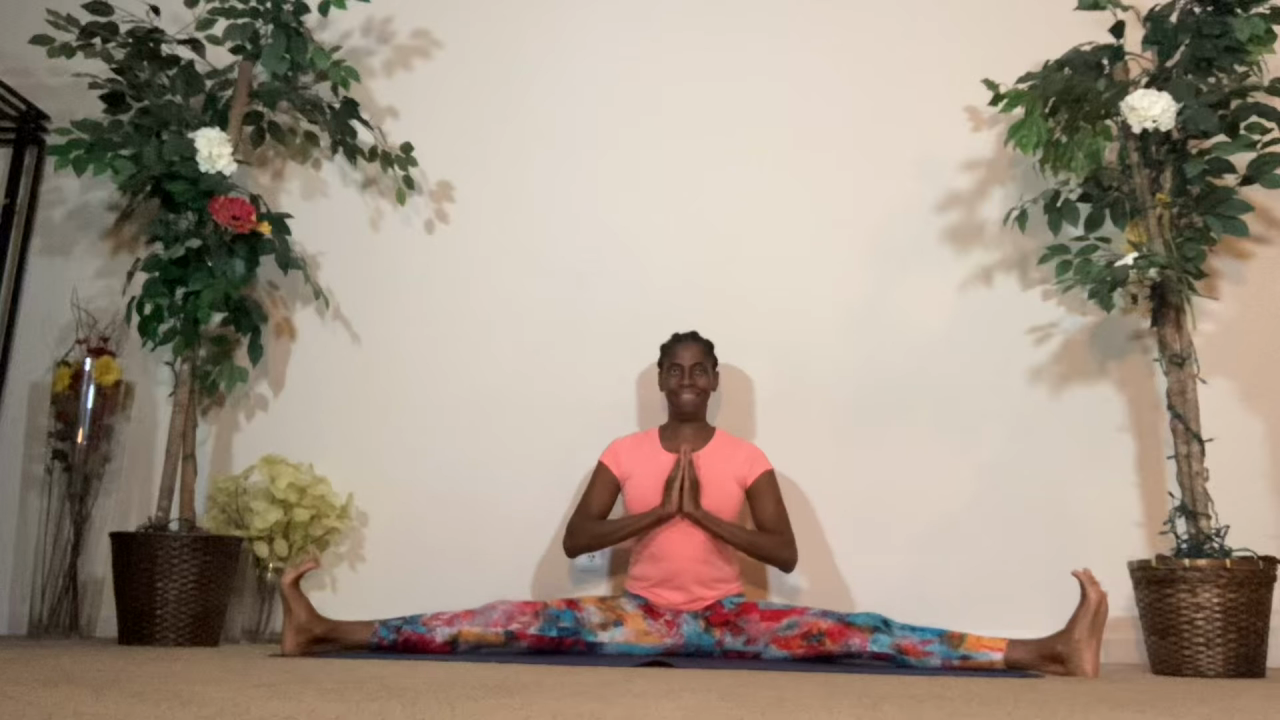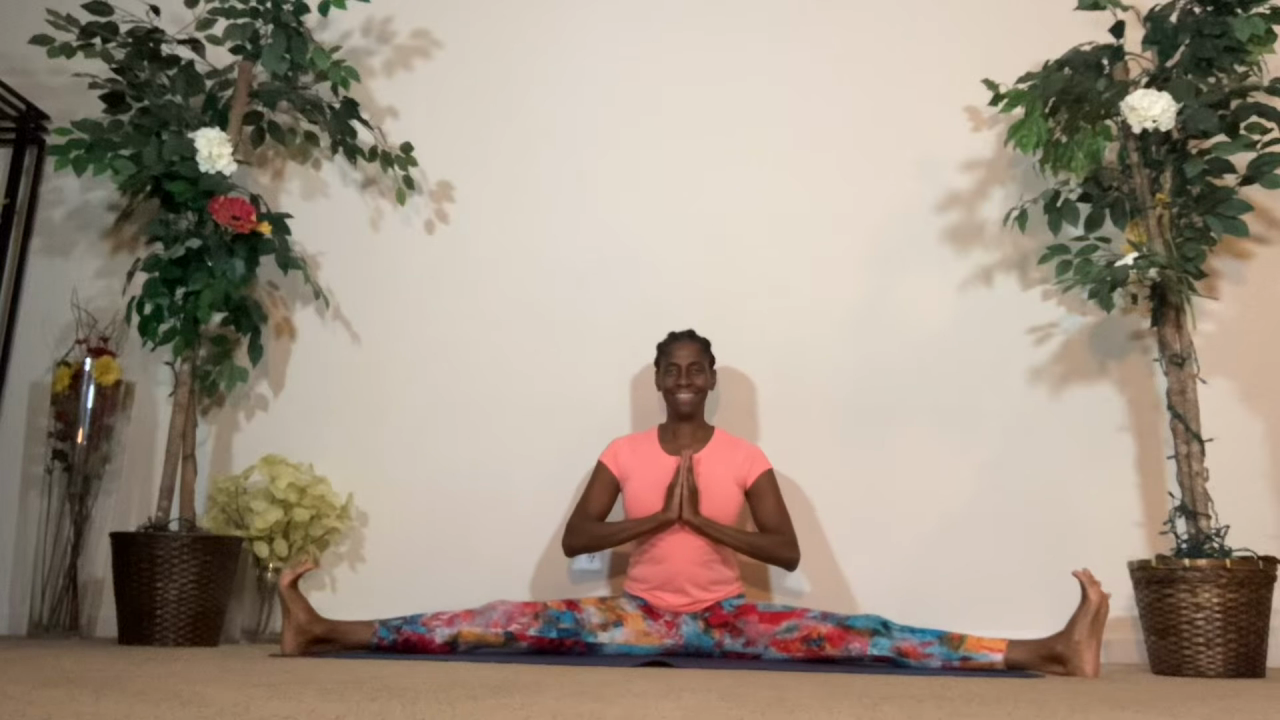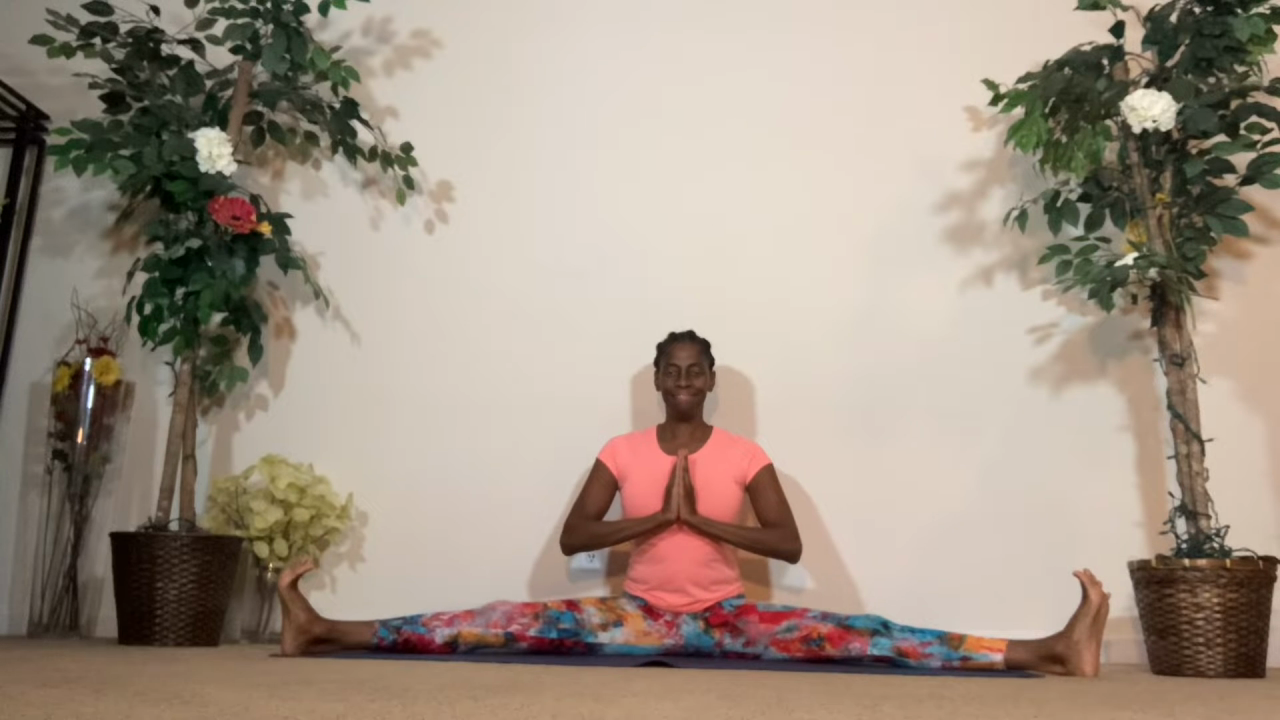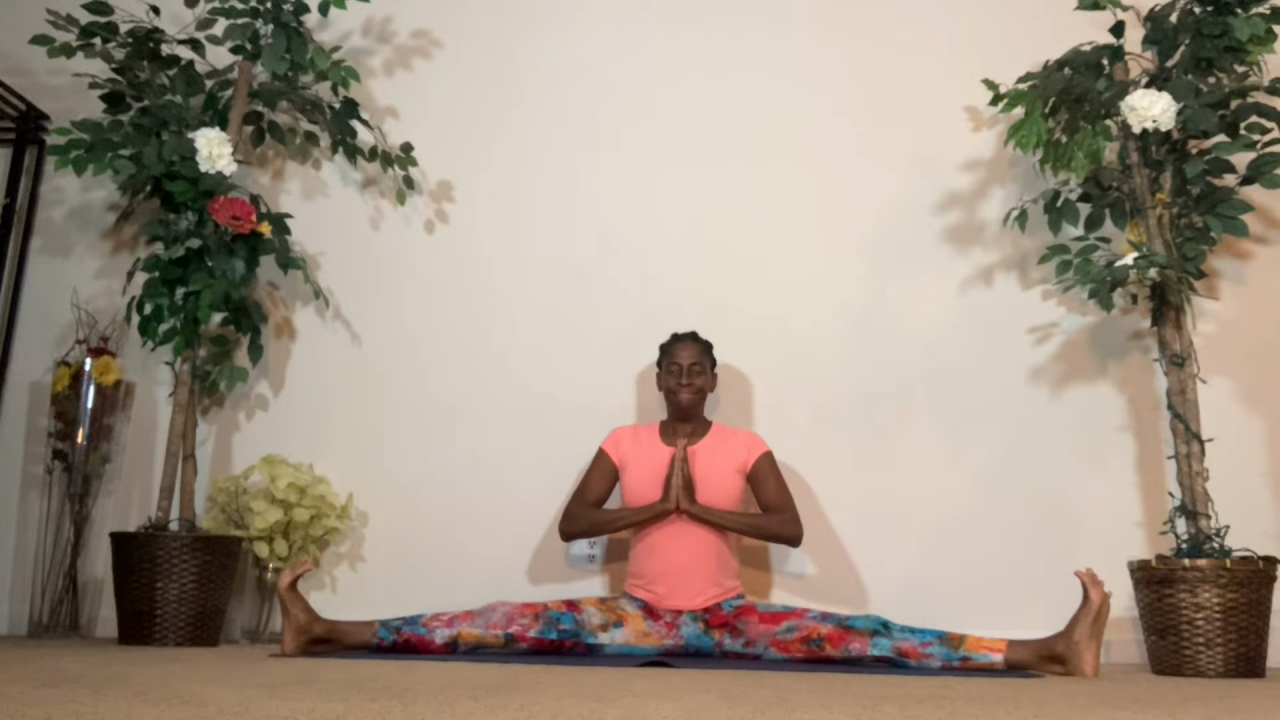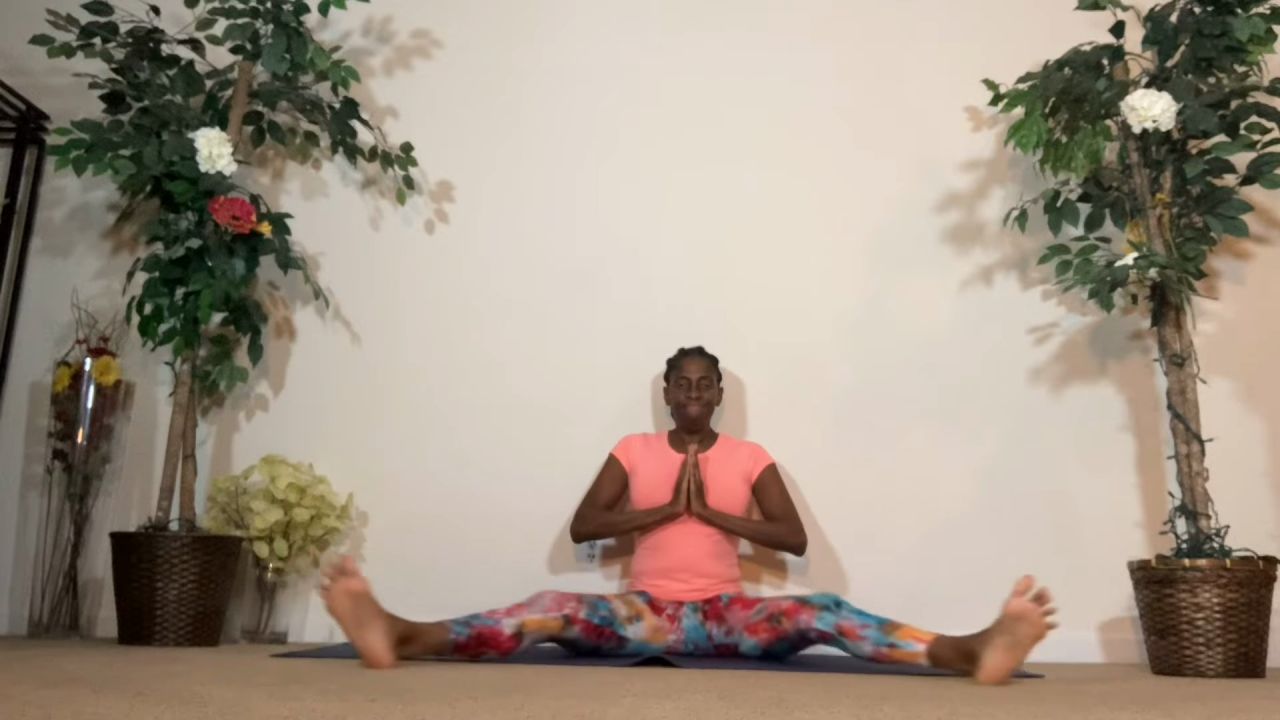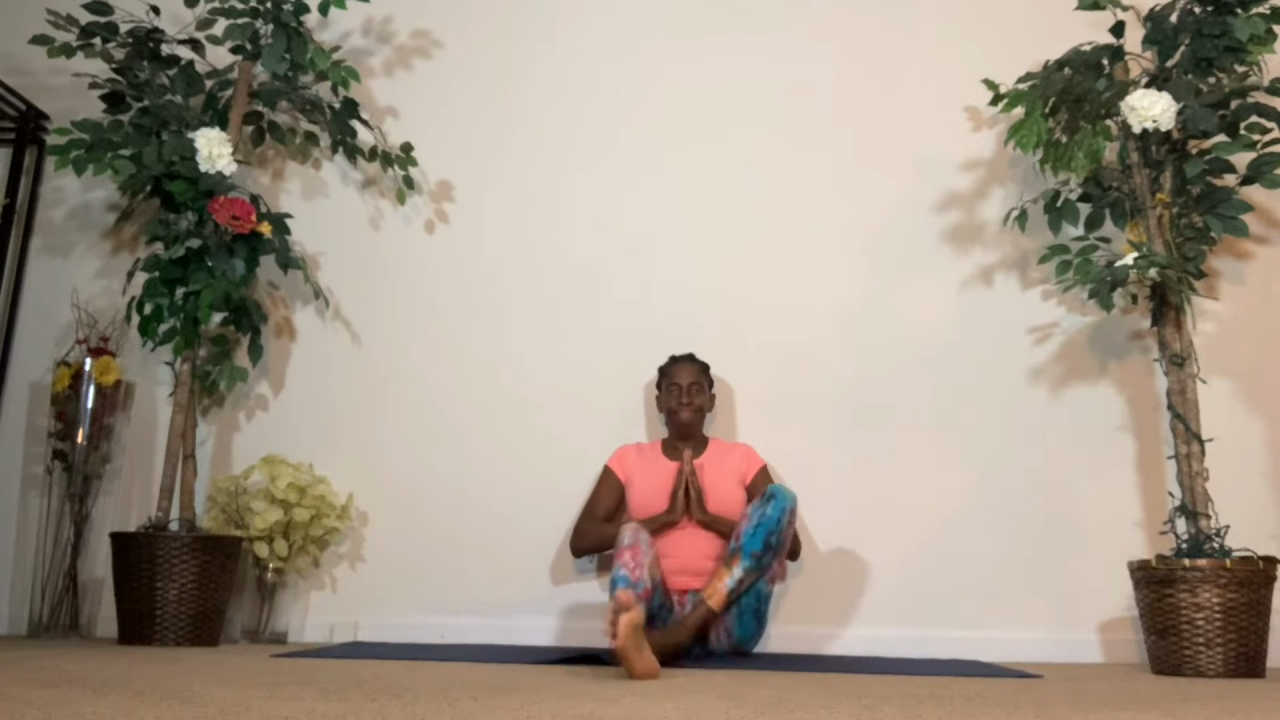
dt=0.7s
person 1, frame 1
left shoulder: (746, 457)
right shoulder: (623, 452)
left elbow: (785, 552)
right elbow: (574, 539)
left wrist: (702, 513)
right wrist: (658, 510)
left hip: (728, 620)
right hip: (638, 616)
left knee: (854, 634)
right knee: (515, 623)
left ankle: (1048, 652)
right ankle: (324, 631)
person 1, frame 2
left shoulder: (745, 458)
right shoulder: (623, 453)
left elbow: (787, 552)
right elbow: (574, 538)
left wrist: (702, 519)
right wrist: (659, 515)
left hip: (727, 618)
right hip: (638, 616)
left knee: (856, 637)
right knee: (513, 623)
left ankle: (1046, 651)
right ankle: (324, 630)
person 1, frame 3
left shoulder: (744, 454)
right shoulder: (621, 451)
left elbow: (788, 543)
right elbow: (572, 537)
left wrist: (700, 518)
right wrist: (656, 516)
left hip: (728, 619)
right hip: (636, 618)
left knee: (854, 636)
right knee: (514, 623)
left ankle: (1048, 651)
right ankle: (324, 630)
person 1, frame 4
left shoulder: (746, 446)
right shoulder: (625, 443)
left elbow: (791, 528)
right elbow: (571, 523)
left wrist: (701, 506)
right wrist: (655, 506)
left hip: (727, 617)
right hip: (638, 616)
left knee: (858, 636)
right knee: (509, 624)
left ankle: (1051, 652)
right ankle: (324, 631)
person 1, frame 5
left shoulder: (749, 456)
right shoulder: (633, 450)
left elbow: (796, 538)
right elbow: (582, 526)
left wrist: (709, 511)
right wrist: (668, 507)
left hip: (723, 611)
right hip: (646, 611)
left knee: (819, 611)
right knee: (557, 608)
left ankle: (969, 652)
right ankle: (402, 636)
person 1, frame 6
left shoulder: (742, 458)
right shoulder: (629, 459)
left elbow: (790, 546)
right elbow: (580, 541)
left wrist: (706, 517)
right wrist: (667, 516)
left hip: (725, 622)
right hip: (658, 609)
left knee: (780, 497)
right knee: (632, 534)
left ankle: (675, 637)
right ankle: (636, 638)
